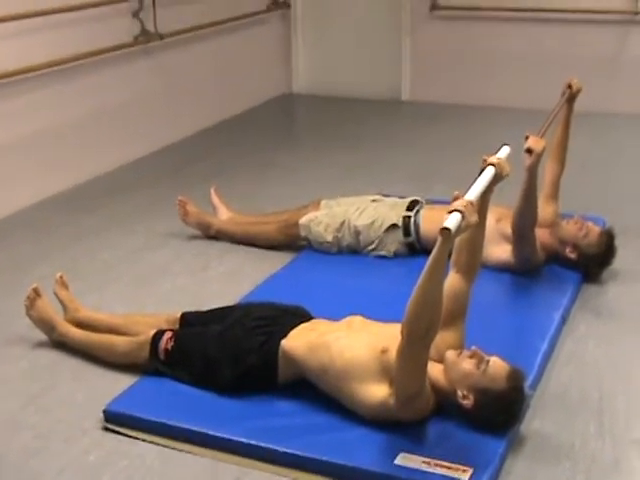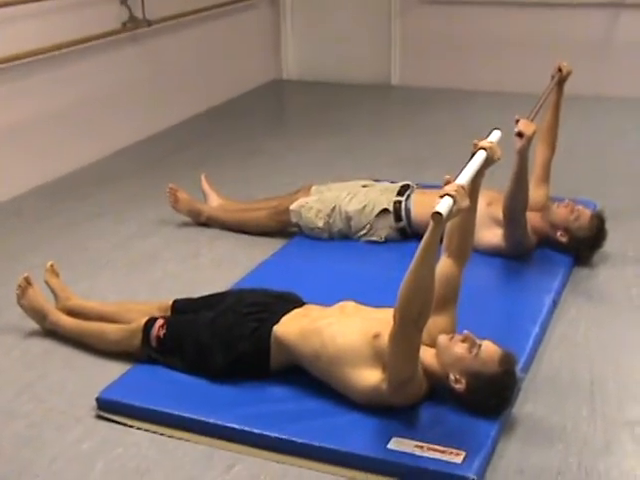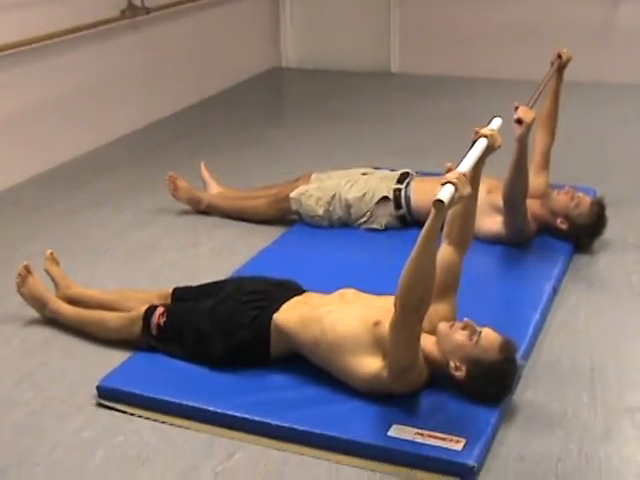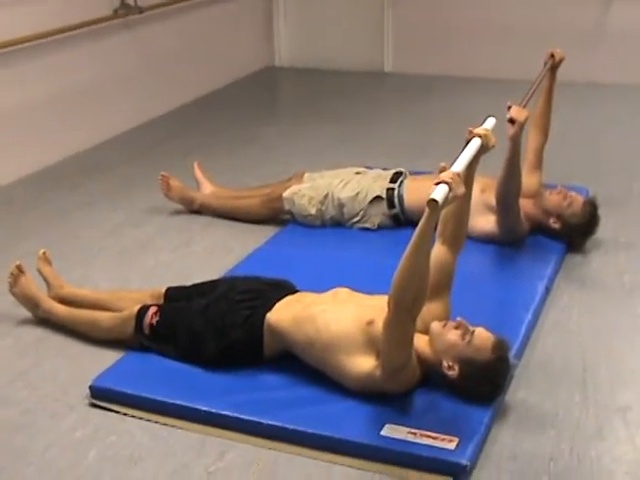
dt=0.3s
person 1, frame 1
left shoulder: (413, 401)
right shoulder: (447, 352)
left elbow: (414, 337)
right elbow: (463, 277)
left wrist: (446, 242)
right wrist: (484, 195)
left hip: (267, 357)
right hip: (295, 320)
left knee: (150, 347)
right knee: (175, 322)
left ankle: (63, 330)
right ankle: (80, 315)
person 1, frame 2
left shoulder: (405, 386)
right shoulder: (438, 337)
left elbow: (405, 321)
right elbow: (454, 261)
left wrist: (437, 226)
right wrist: (475, 181)
left hip: (258, 343)
right hip: (287, 306)
left knee: (141, 334)
right knee: (165, 310)
left ankle: (54, 318)
right ankle: (71, 303)
person 1, frame 3
left shoulder: (405, 373)
right shoulder: (438, 325)
left elbow: (408, 308)
right elbow: (454, 250)
left wrist: (439, 213)
right wrist: (476, 165)
left hip: (259, 332)
right hip: (287, 294)
left knee: (143, 323)
right knee: (166, 297)
left ankle: (54, 306)
right ankle: (70, 291)
person 1, frame 4
left shoulder: (398, 373)
right shoulder: (432, 324)
left elbow: (401, 308)
right elbow: (448, 250)
left wrist: (432, 214)
right wrist: (469, 166)
left hip: (251, 330)
right hip: (282, 294)
left knee: (135, 322)
right knee: (160, 297)
left ankle: (47, 307)
right ankle: (64, 291)
person 2, frame 1
left shoulder: (528, 256)
right shoulder: (548, 222)
left elbow: (520, 229)
right elbow: (556, 169)
left wrist: (529, 169)
right wrist: (569, 107)
left hip: (399, 231)
right hip: (408, 207)
left knee: (297, 229)
right knee: (313, 209)
left ankle: (216, 226)
right ankle: (228, 218)
person 2, frame 2
left shoulder: (519, 240)
right shoulder: (539, 205)
left elbow: (511, 213)
right elbow: (547, 153)
left wrist: (519, 153)
right wrist: (559, 89)
left hip: (390, 215)
right hip: (400, 192)
left knee: (288, 215)
right knee: (304, 195)
left ankle: (206, 213)
right ankle: (218, 206)
person 2, frame 3
left shoulder: (520, 227)
right shoulder: (539, 193)
left elbow: (512, 200)
right elbow: (547, 141)
left wrist: (519, 141)
right wrist: (559, 77)
left hip: (391, 203)
right hip: (398, 181)
left knee: (288, 204)
right knee: (304, 182)
left ankle: (206, 201)
right ankle: (220, 194)
person 2, frame 4
left shoulder: (512, 226)
right shoulder: (532, 191)
left elbow: (504, 199)
right elbow: (540, 139)
left wrist: (511, 140)
right wrist: (552, 76)
left hip: (383, 202)
right hip: (392, 179)
left knee: (281, 203)
right knee: (297, 182)
left ankle: (200, 201)
right ankle: (213, 193)
